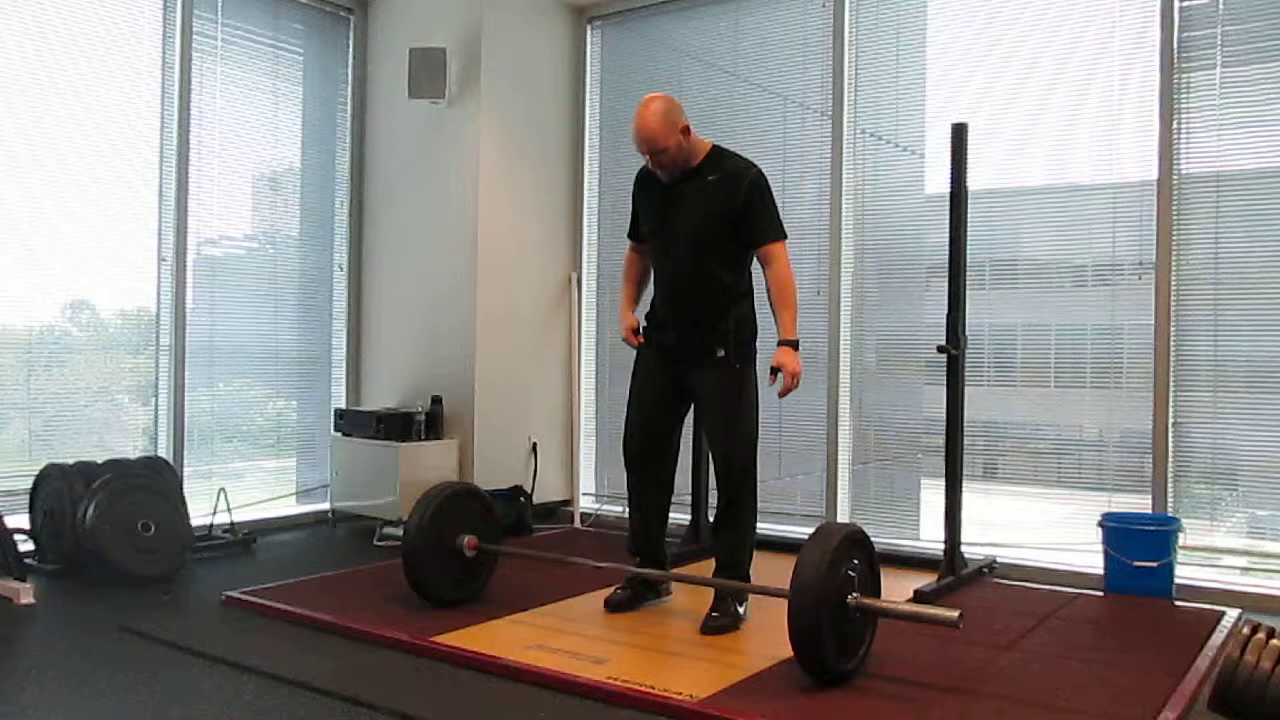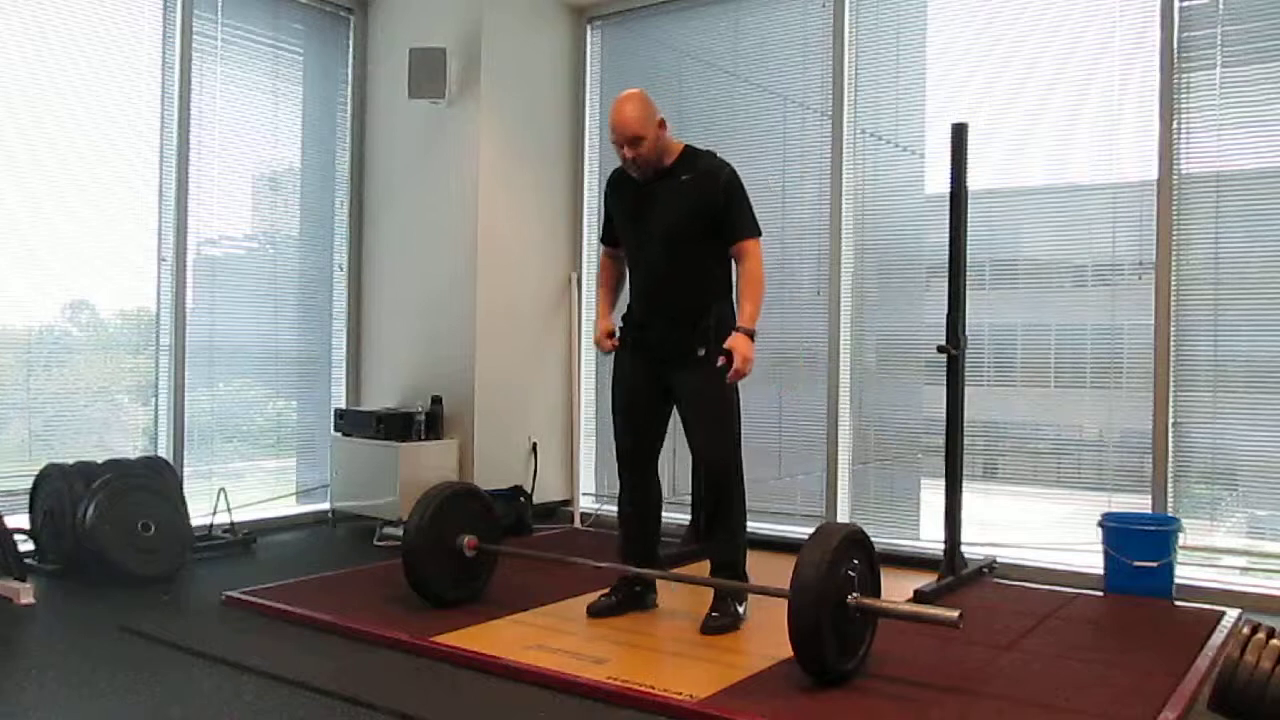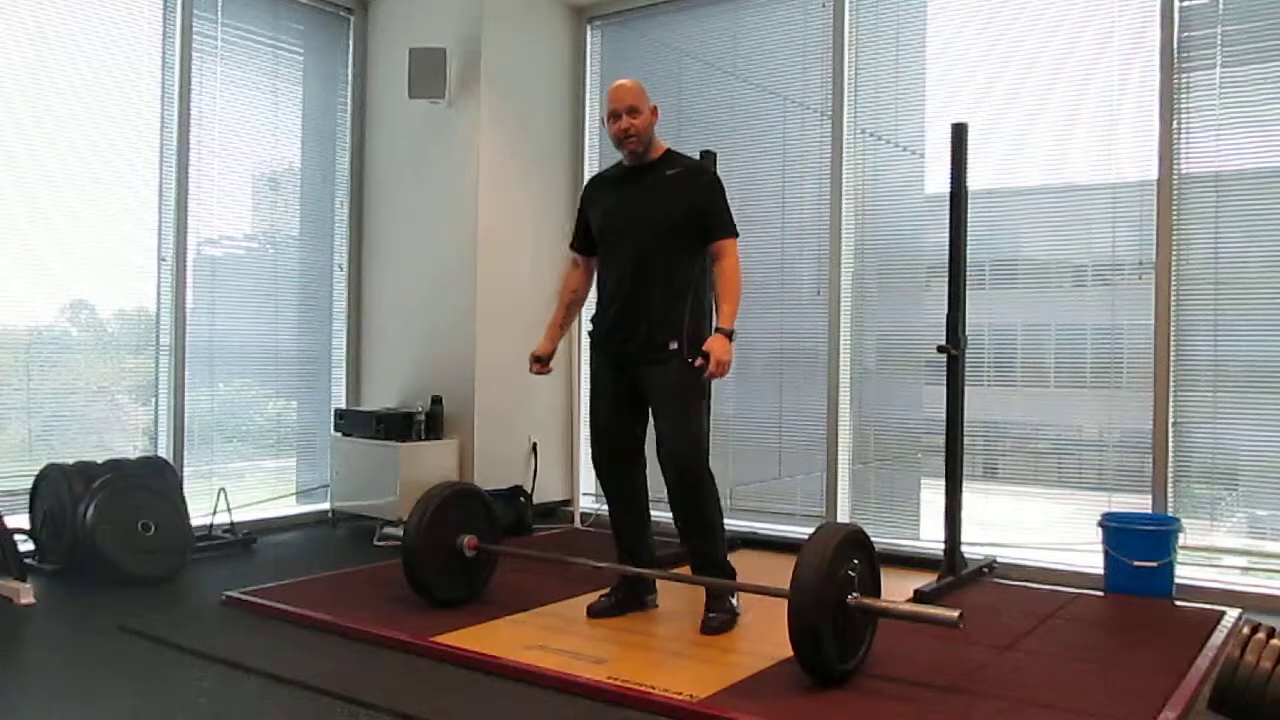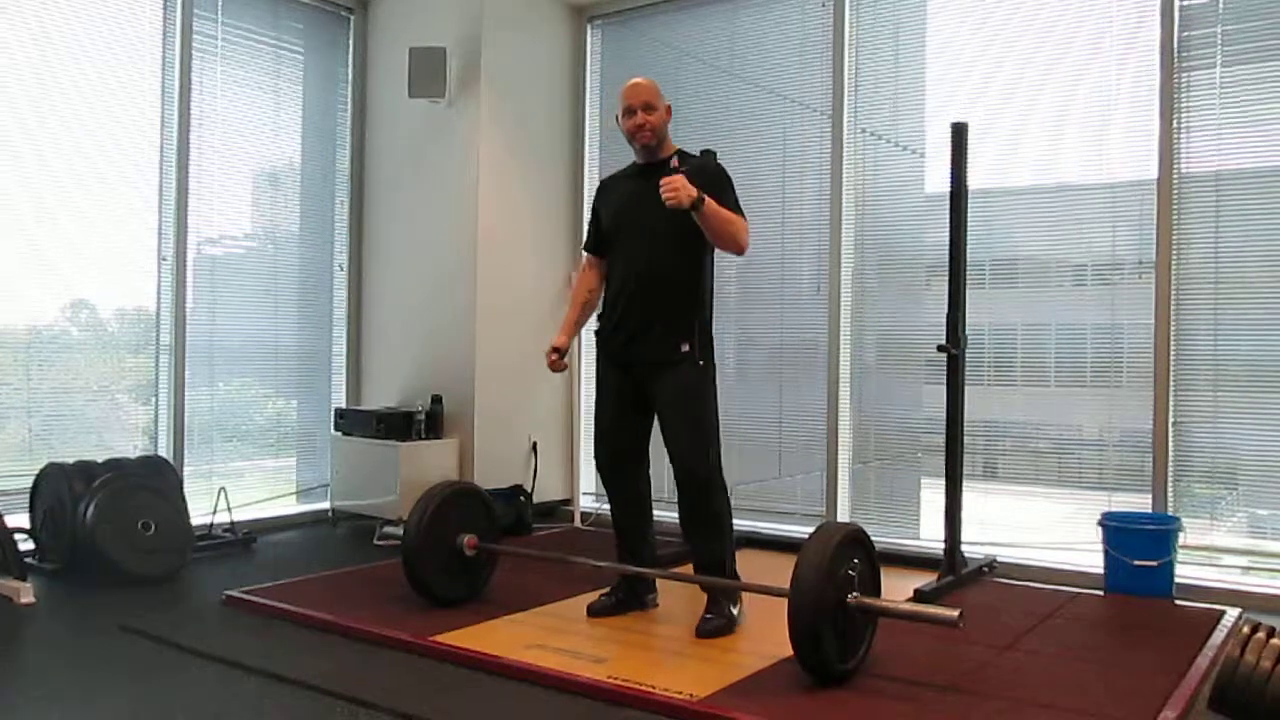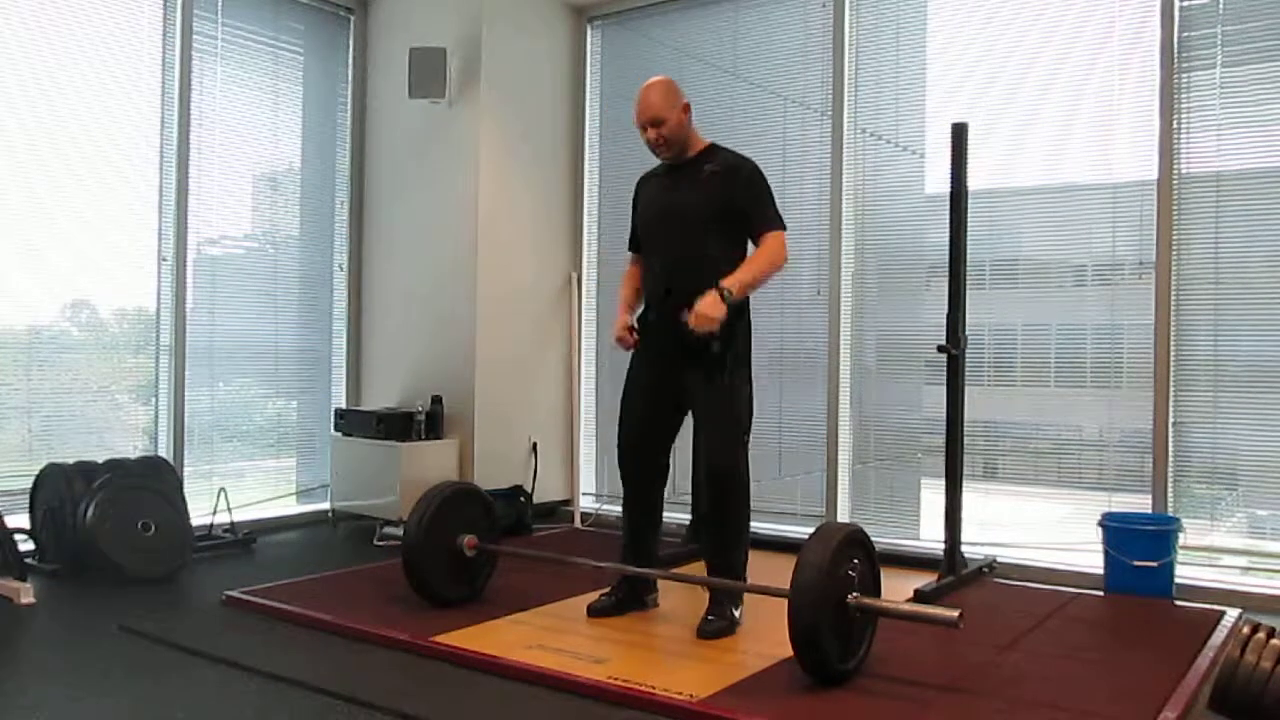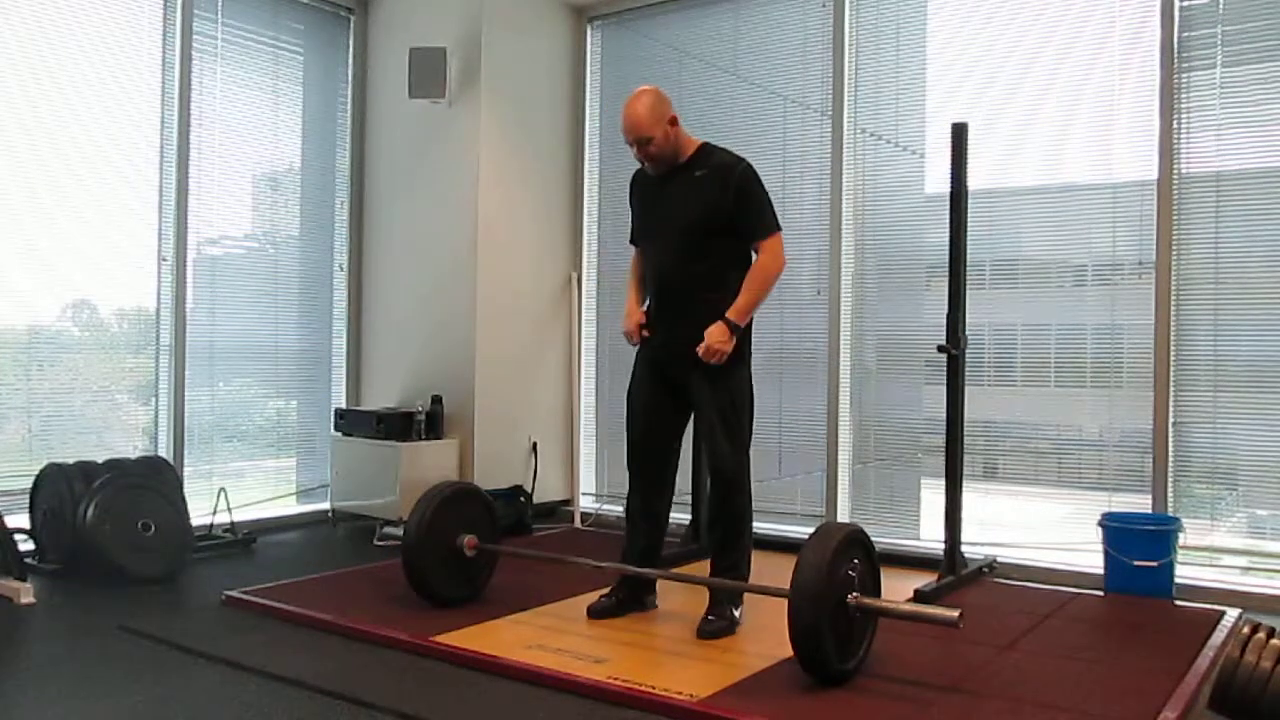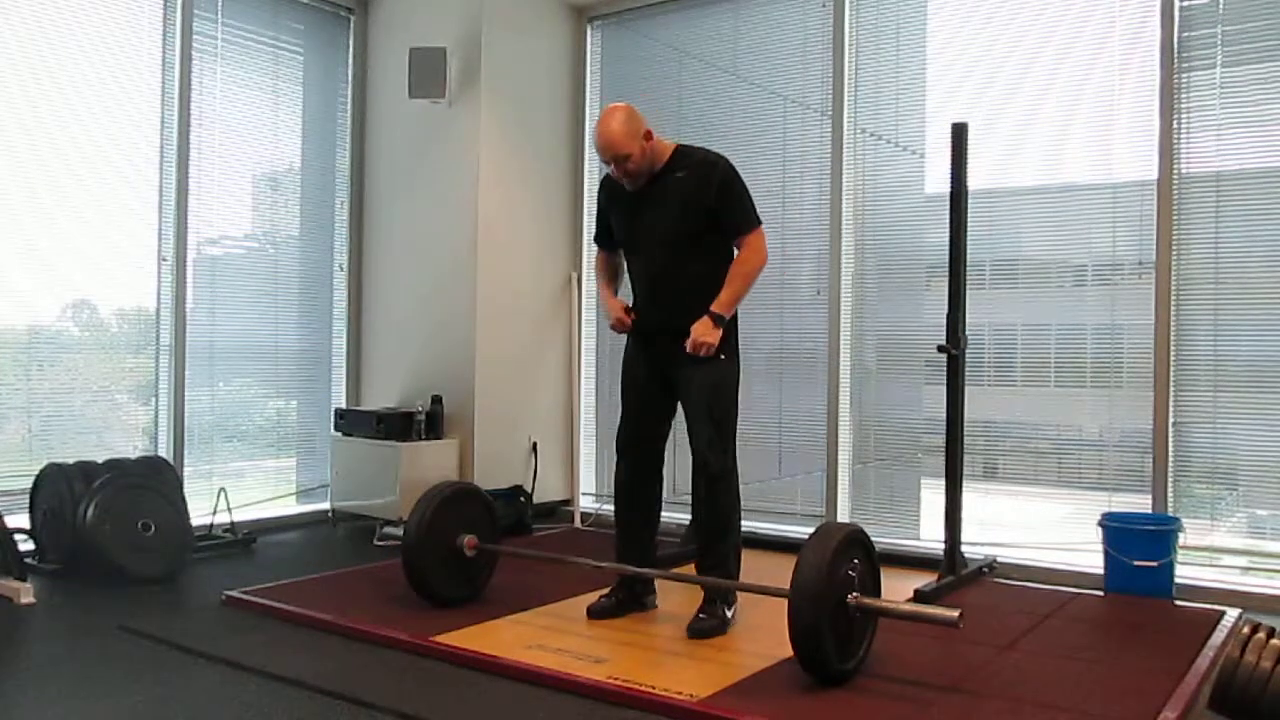
dt=0.4s
person 1, frame 1
left shoulder: (740, 179)
right shoulder: (646, 181)
left elbow: (774, 260)
left wrist: (787, 341)
right wrist: (627, 307)
left hip: (722, 347)
right hip: (660, 343)
left knee: (733, 465)
right knee: (643, 450)
left ankle: (731, 586)
right ankle: (648, 570)
person 1, frame 2
left shoulder: (713, 177)
right shoulder: (618, 184)
left elbow: (749, 256)
left wrist: (744, 329)
right wrist: (604, 314)
left hip: (702, 349)
right hip: (639, 347)
left knee: (716, 464)
right knee: (633, 458)
left ankle: (730, 588)
right ankle: (638, 579)
person 1, frame 3
left shoulder: (694, 178)
right shoulder: (599, 188)
left elbow: (725, 255)
right elbow: (580, 267)
left wrist: (722, 329)
right wrist: (551, 336)
left hip: (675, 349)
right hip: (612, 349)
left knee: (684, 461)
right knee: (615, 463)
left ankle: (719, 585)
right ankle: (637, 579)
person 1, frame 4
left shoulder: (703, 172)
right shoulder: (611, 188)
left elbow: (739, 240)
right elbow: (593, 268)
left wrist: (694, 201)
right wrist: (566, 331)
left hip: (681, 350)
right hip: (618, 350)
left knee: (696, 466)
right knee: (617, 463)
left ankle: (723, 590)
right ankle: (637, 579)
person 1, frame 5
left shoulder: (736, 172)
right shoulder: (647, 186)
left elbow: (774, 249)
left wrist: (723, 294)
right wrist: (626, 307)
left hip: (716, 349)
right hip: (654, 347)
left knee: (722, 467)
right knee: (637, 460)
left ankle: (726, 593)
right ankle: (637, 580)
person 1, frame 6
left shoulder: (729, 174)
right shoulder: (643, 183)
left elbow: (771, 254)
left wrist: (730, 323)
right wrist: (634, 303)
left hip: (716, 347)
right hip: (658, 347)
left knee: (726, 467)
right knee: (646, 461)
left ankle: (728, 594)
right ankle: (637, 581)
person 1, frame 7
left shoulder: (709, 173)
right shoulder: (613, 187)
left elbow: (753, 249)
right elbow: (606, 253)
left wrist: (715, 317)
right wrist: (609, 296)
left hip: (704, 341)
right hip: (645, 342)
left knee: (712, 463)
right knee: (635, 460)
left ankle: (719, 593)
right ankle: (635, 582)
